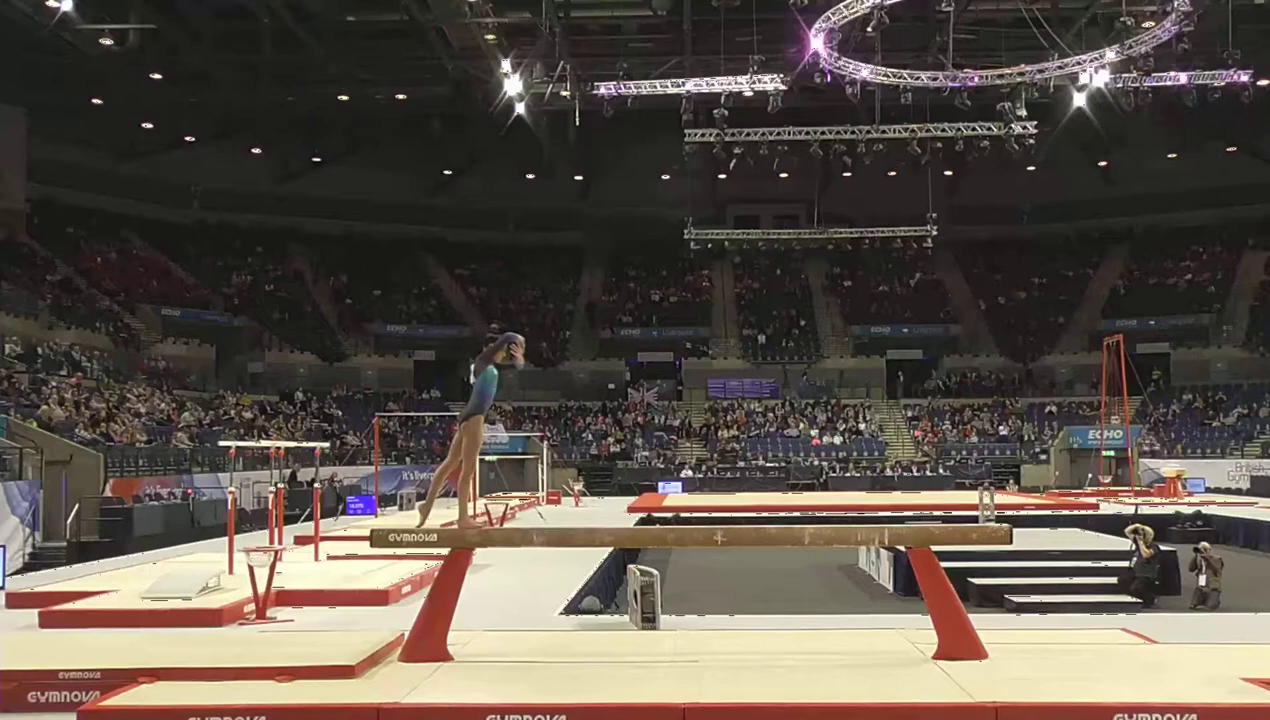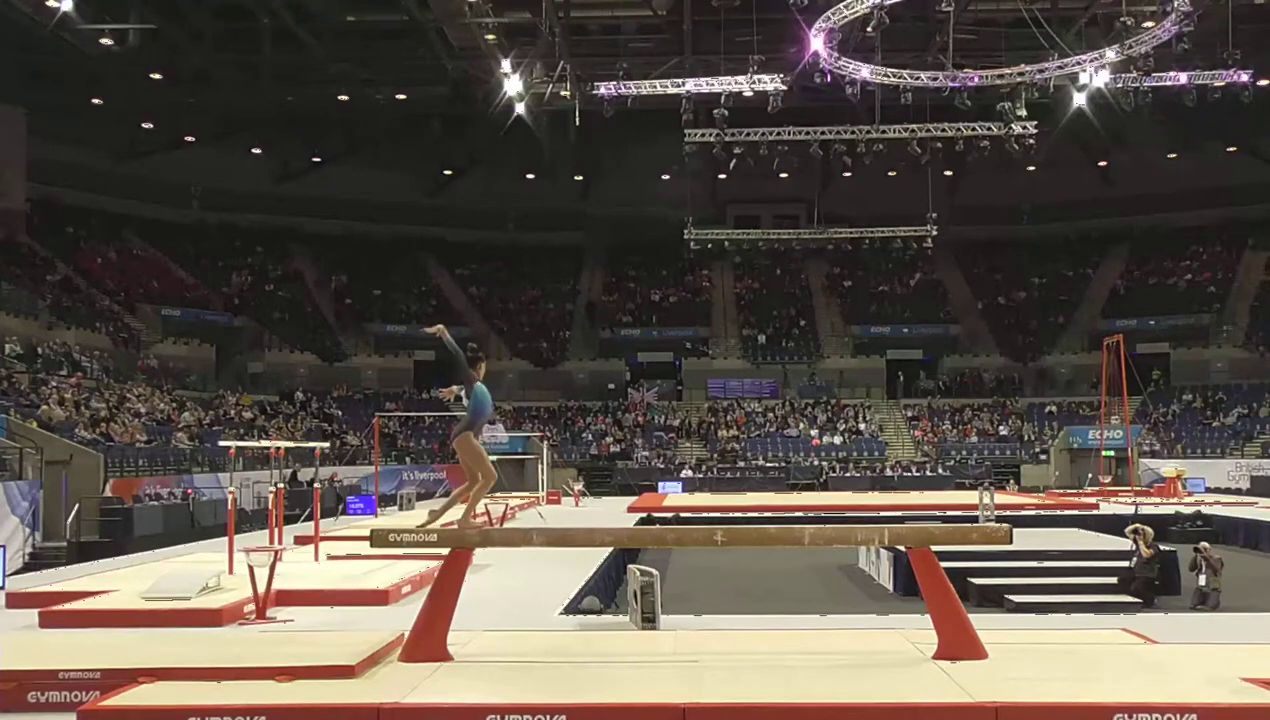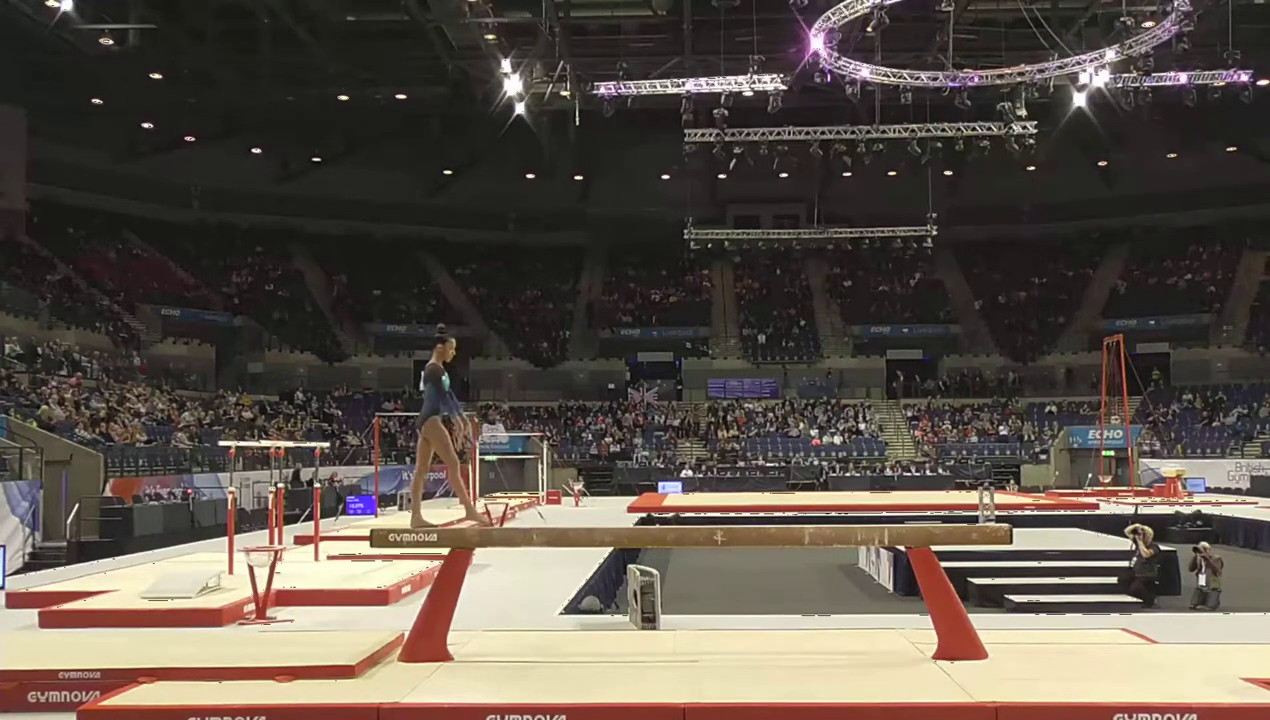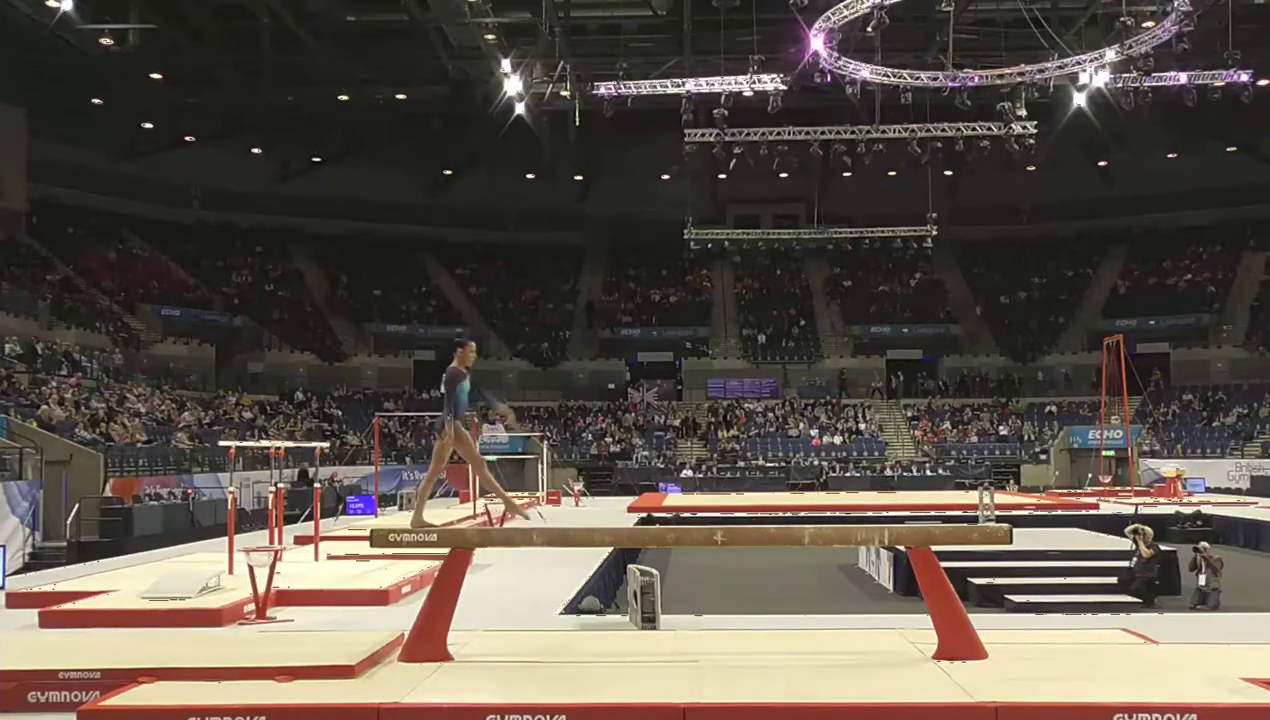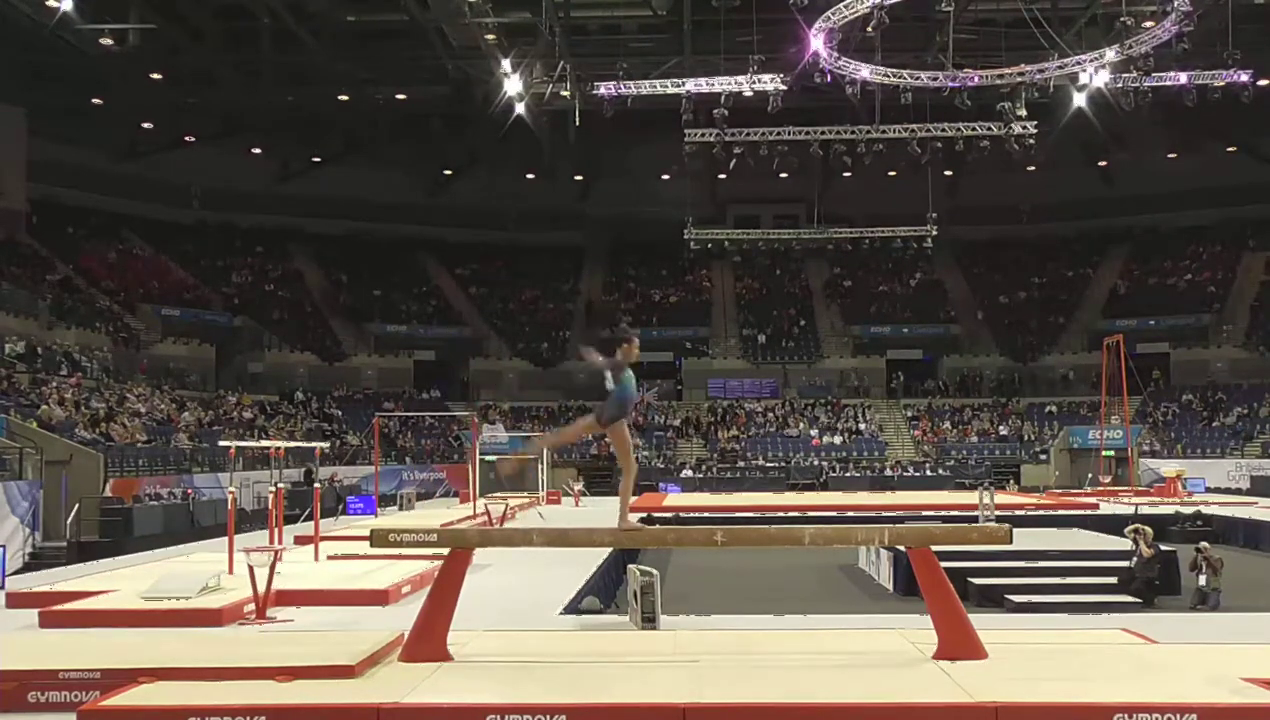
dt=1s
person 1, frame 1
left shoulder: (491, 366)
right shoulder: (482, 361)
left elbow: (517, 365)
right elbow: (506, 338)
left wrist: (519, 358)
right wrist: (518, 339)
left hip: (470, 418)
right hip: (473, 418)
left knee: (451, 462)
right knee: (468, 468)
left ankle: (427, 504)
right ankle: (463, 518)
person 1, frame 2
left shoulder: (475, 385)
right shoulder: (471, 381)
right elbow: (459, 355)
left wrist: (456, 389)
right wrist: (443, 332)
left hip: (469, 437)
right hip: (465, 436)
left knee: (473, 482)
right knee: (489, 476)
left ankle: (438, 512)
right ankle: (465, 519)
person 1, frame 3
left shoulder: (437, 370)
right shoulder: (434, 370)
left elbow: (450, 396)
right elbow: (444, 398)
left wrist: (463, 420)
right wrist: (457, 423)
left hip: (427, 422)
right hip: (431, 421)
left knee: (421, 469)
right knee: (453, 464)
left ankle: (416, 517)
right ankle: (470, 510)
person 1, frame 4
left shoulder: (463, 373)
right shoulder: (453, 373)
right elbow: (448, 402)
left wrist: (503, 409)
right wrist: (448, 428)
left hip: (449, 426)
right hip: (451, 425)
left knee: (434, 472)
right knee: (479, 465)
left ankle: (417, 517)
right ankle: (510, 505)
person 1, frame 5
left shoulder: (618, 366)
right shoulder: (618, 364)
right elbow: (605, 363)
right wrist: (596, 358)
left hip: (603, 417)
right hip: (614, 420)
left knee: (561, 438)
right knee: (630, 468)
right ankle: (624, 519)
